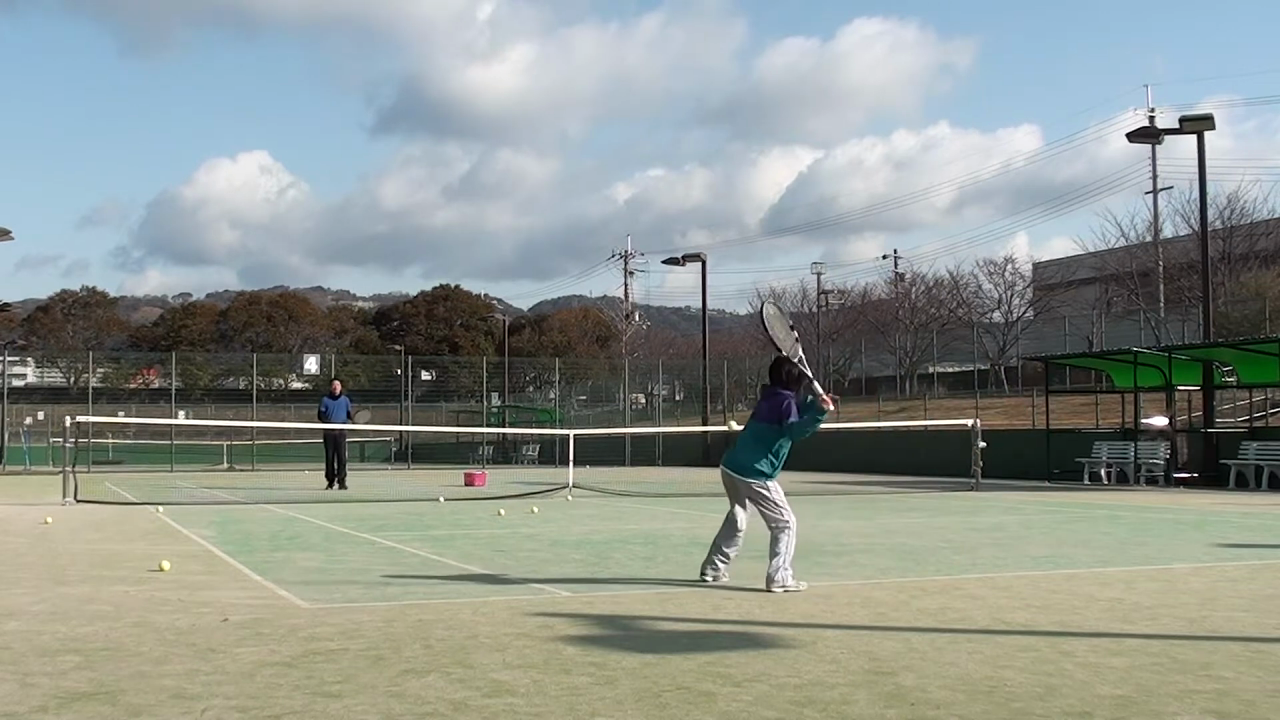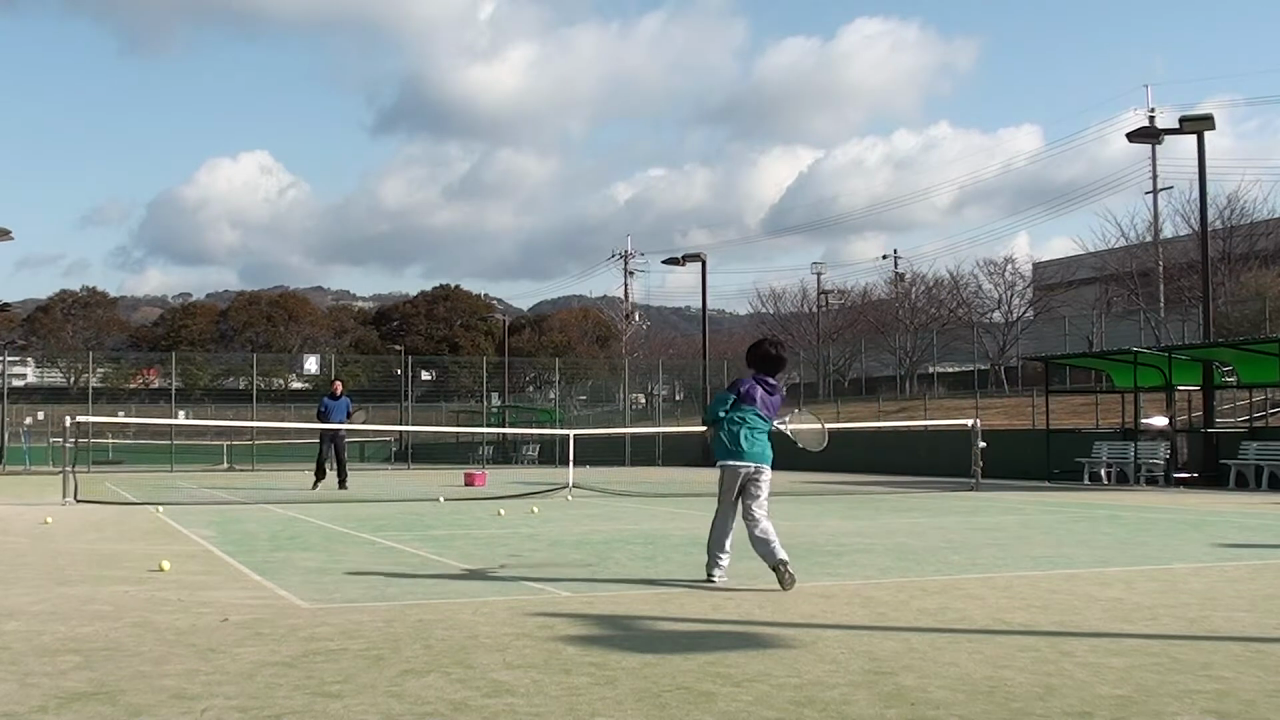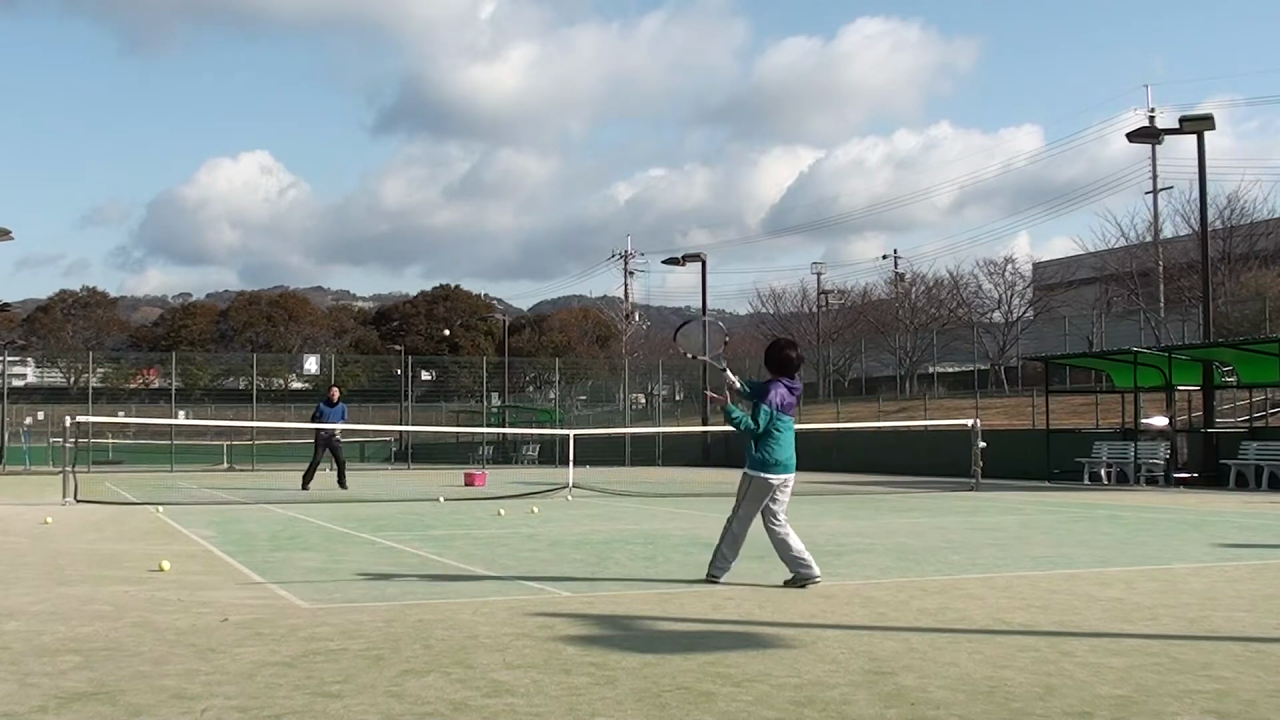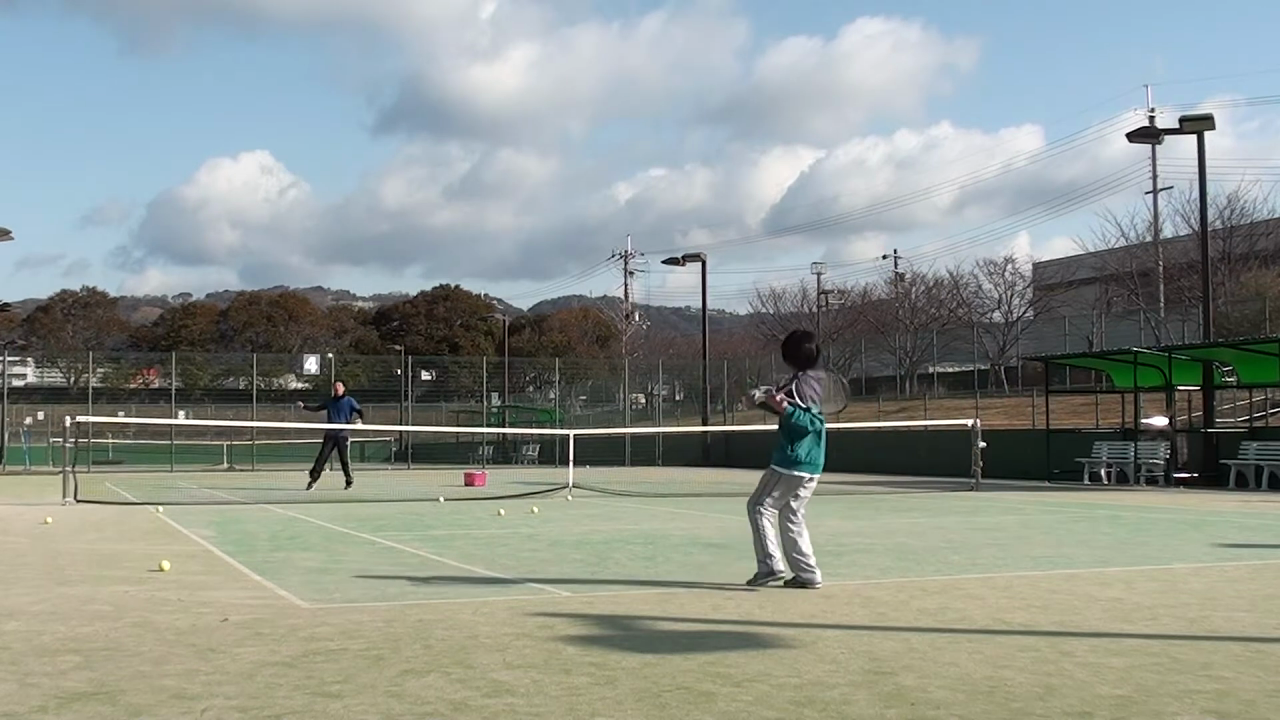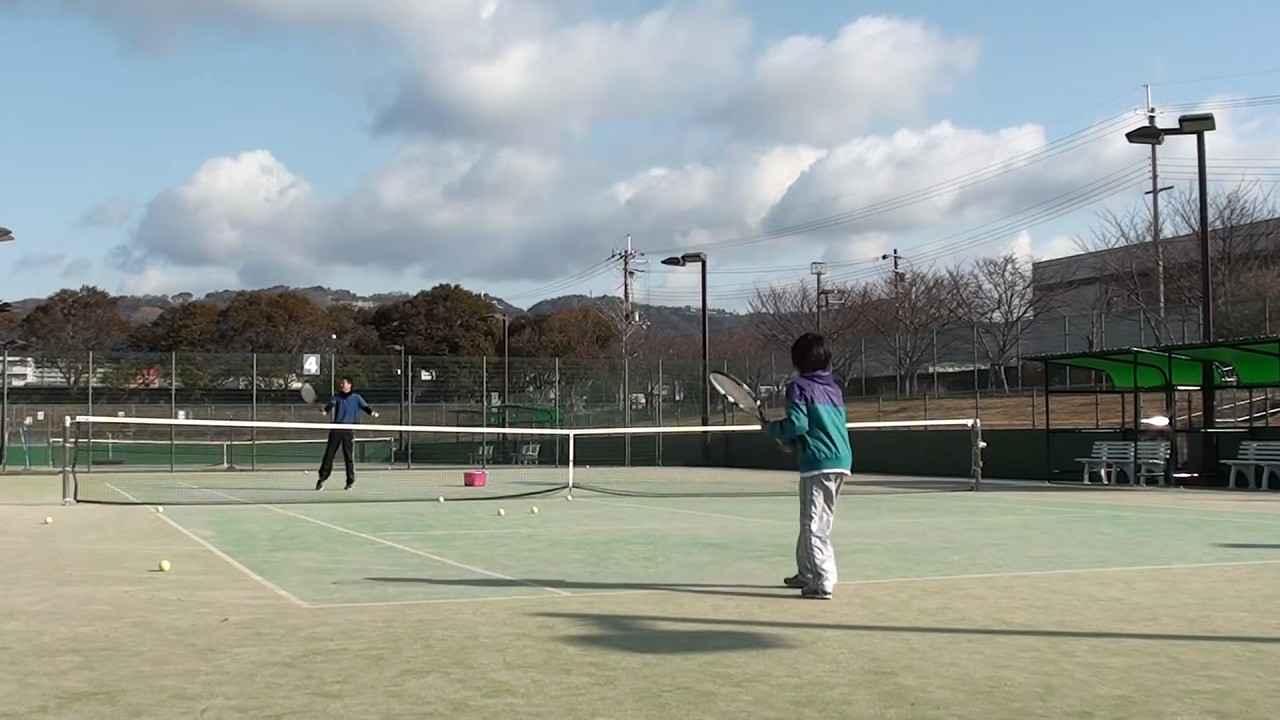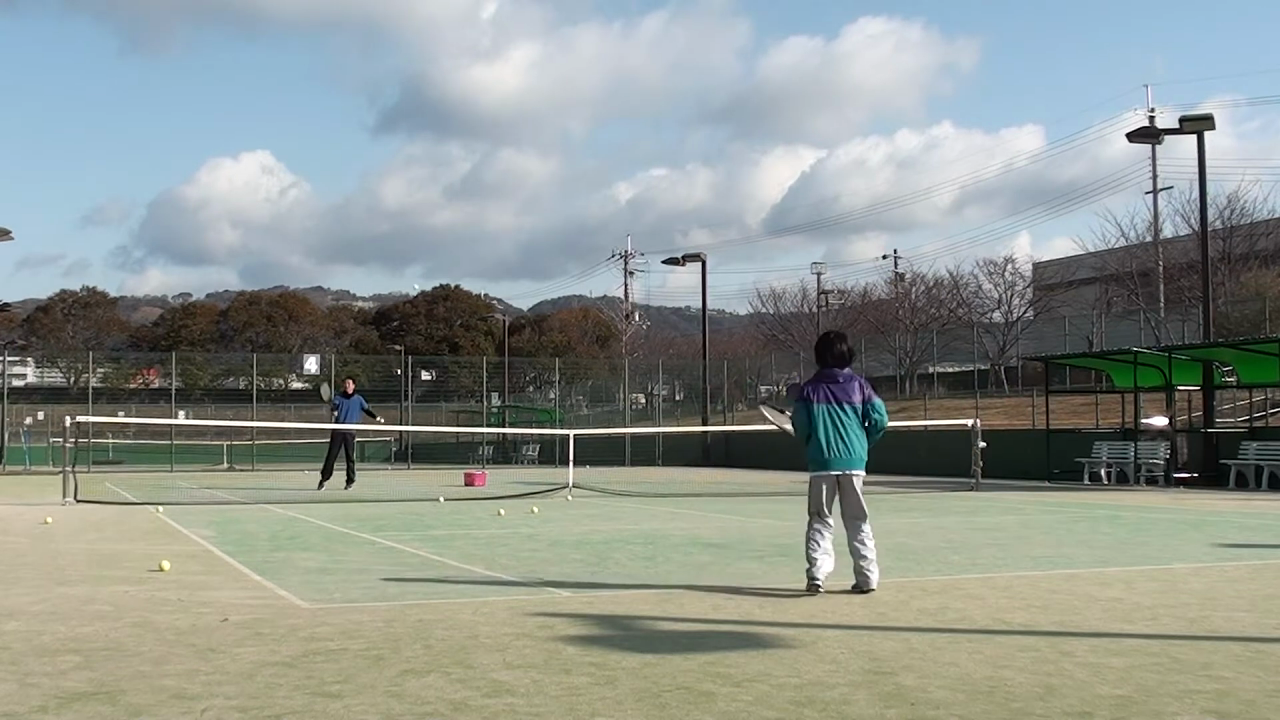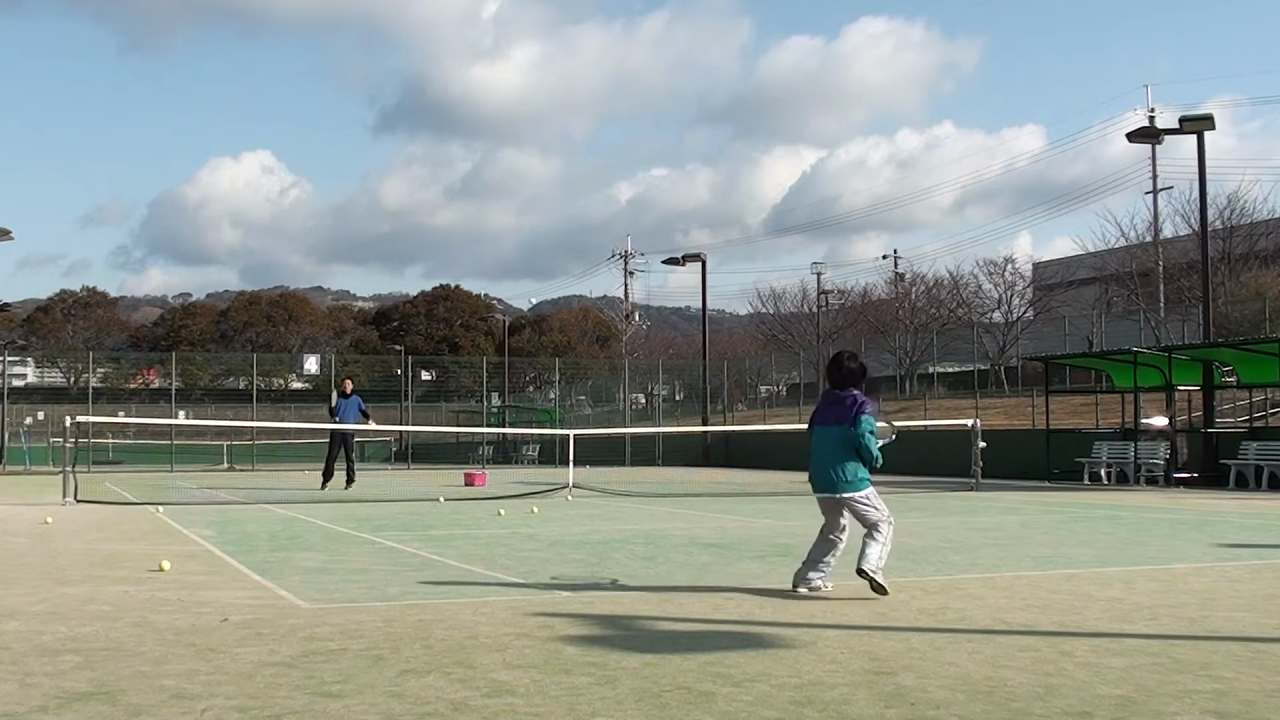
dt=0.3s
person 1, frame 1
left shoulder: (770, 398)
right shoulder: (786, 402)
left elbow: (796, 417)
right elbow: (795, 431)
left wrist: (815, 403)
right wrist: (820, 411)
left hip: (731, 468)
right hip: (755, 474)
left knee: (737, 519)
right knee: (784, 523)
left ankle: (713, 568)
right ankle: (779, 578)
person 1, frame 2
left shoulder: (743, 385)
right shoulder: (776, 395)
left elbow: (715, 412)
left wrist: (713, 426)
left hip: (734, 459)
right hip: (762, 462)
left knee: (725, 514)
right knee: (757, 517)
left ankle: (716, 568)
right ankle: (778, 558)
person 1, frame 3
left shoulder: (772, 390)
right shoulder: (788, 390)
left elbow: (753, 427)
right elbow: (756, 392)
left wrist: (727, 407)
right wrist: (738, 384)
left hip: (762, 468)
right hip: (786, 468)
left knee: (739, 519)
right knee: (776, 522)
left ankle: (717, 570)
right ankle: (807, 569)
person 1, frame 4
left shoulder: (801, 383)
right shoulder: (809, 383)
left elbow: (810, 423)
left wrist: (785, 409)
right wrist: (766, 402)
left hip: (792, 463)
right hip: (811, 464)
left knee: (760, 507)
right knee: (792, 517)
left ankle: (770, 567)
right ankle: (807, 574)
person 1, frame 5
left shoulder: (798, 387)
right shoulder: (834, 388)
left elbow: (797, 425)
left wrist: (776, 430)
left hip: (818, 463)
right hip: (841, 461)
left knee: (814, 524)
right knee: (816, 521)
left ankle: (822, 584)
right ankle: (808, 574)
person 1, frame 6
left shoulder: (807, 389)
right shoulder: (860, 385)
left elbow: (800, 428)
right elbow: (880, 419)
left hip: (820, 464)
right hip: (852, 462)
left knee: (821, 521)
right knee: (858, 521)
left ankle: (816, 574)
right ankle: (866, 578)
person 1, frame 7
left shoulder: (821, 408)
right shoulder: (862, 404)
right elbow: (863, 436)
right wrist: (875, 459)
left hip: (822, 483)
right hip: (853, 482)
left knee: (834, 529)
right knee: (882, 524)
left ankle: (807, 578)
right ankle: (870, 564)
